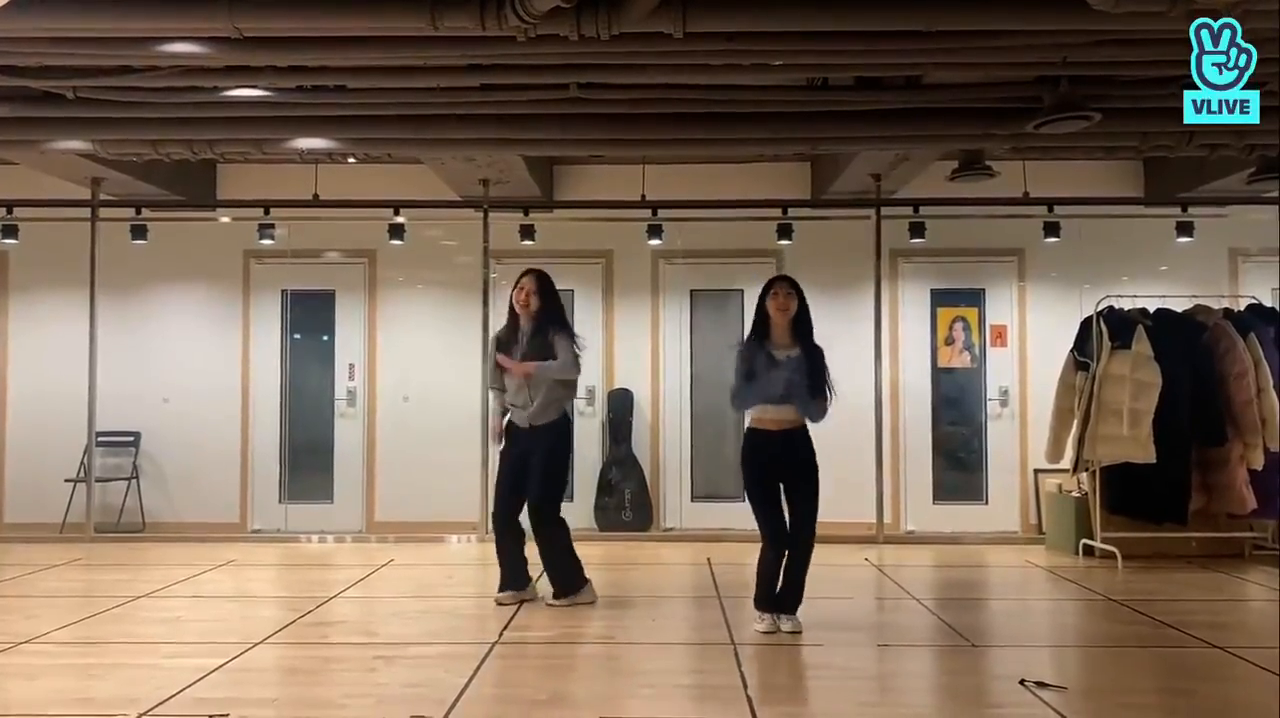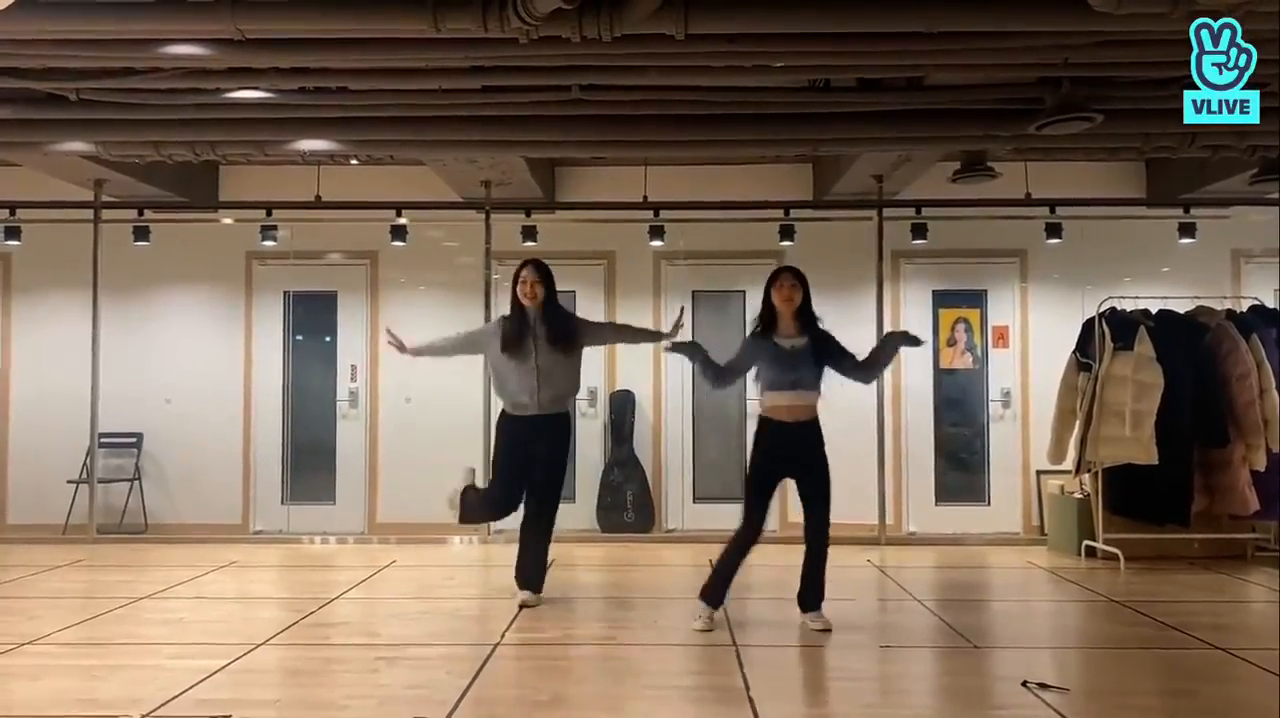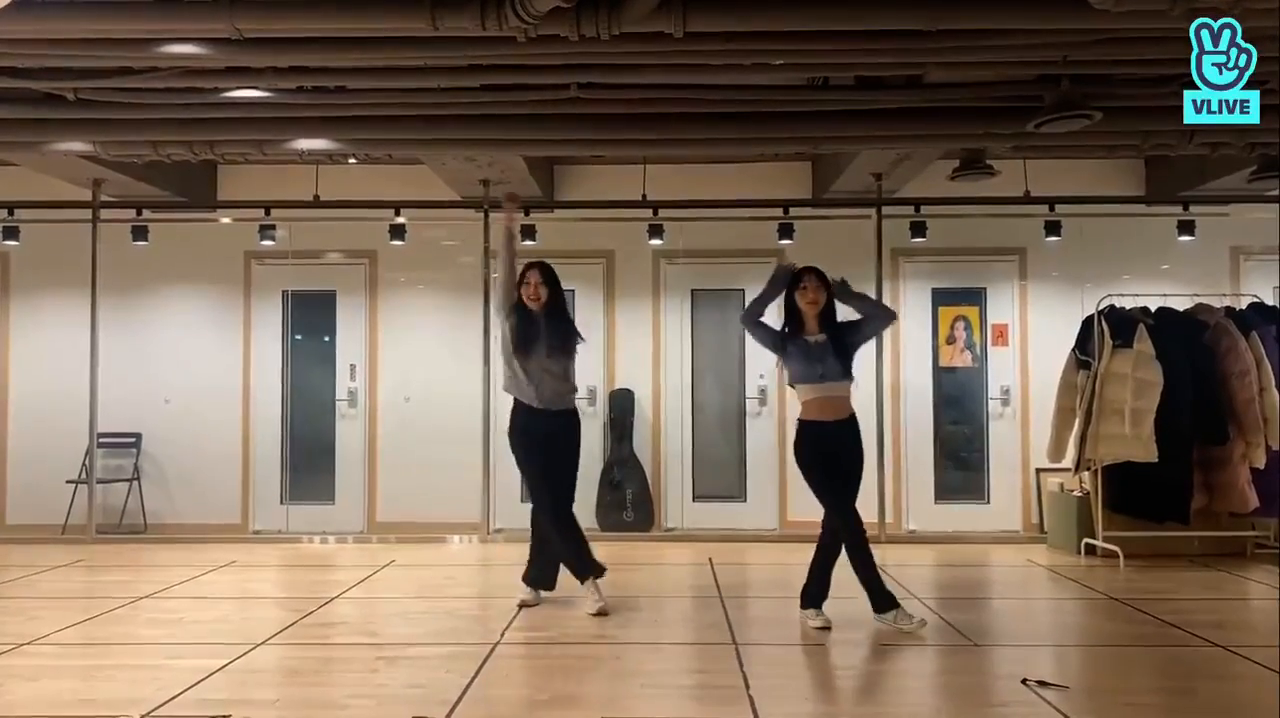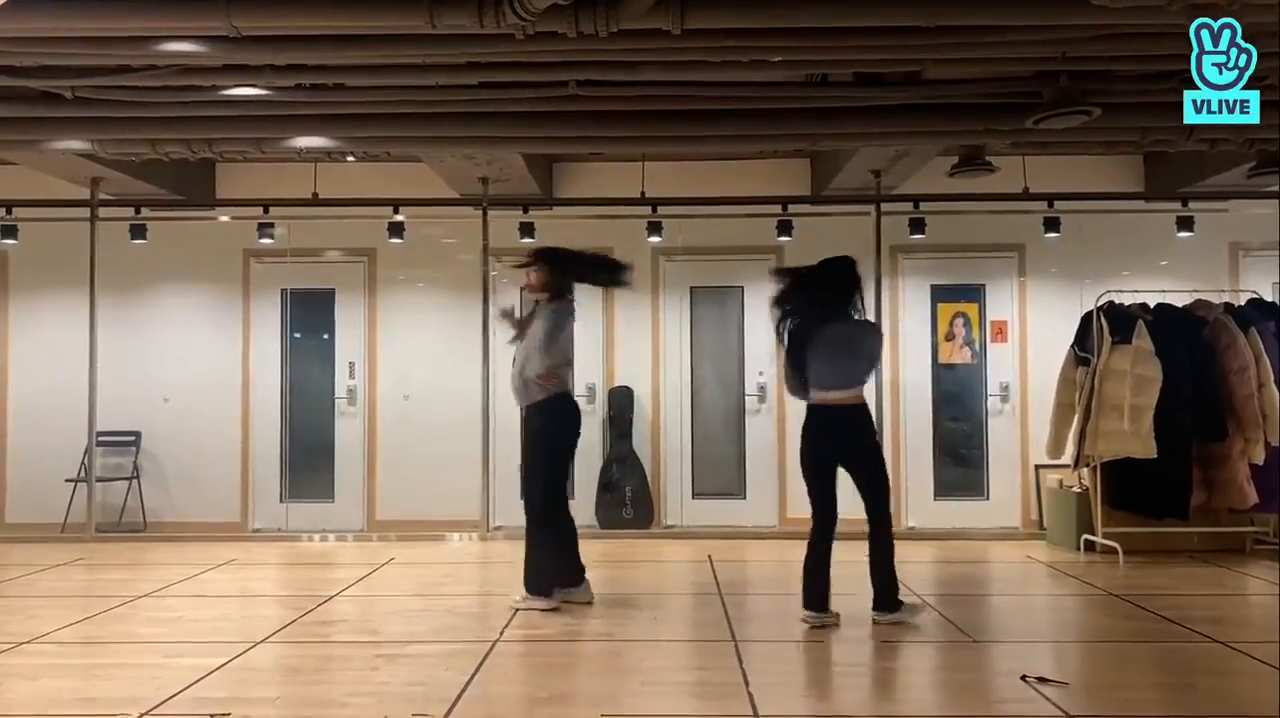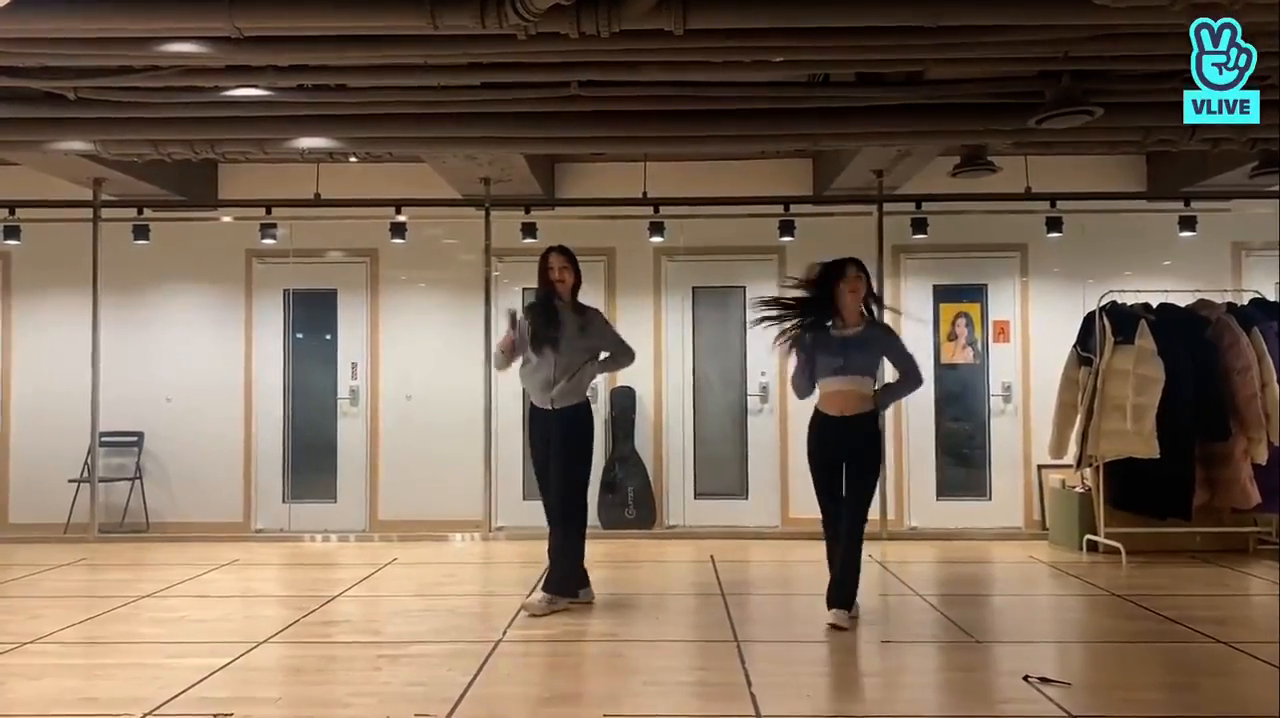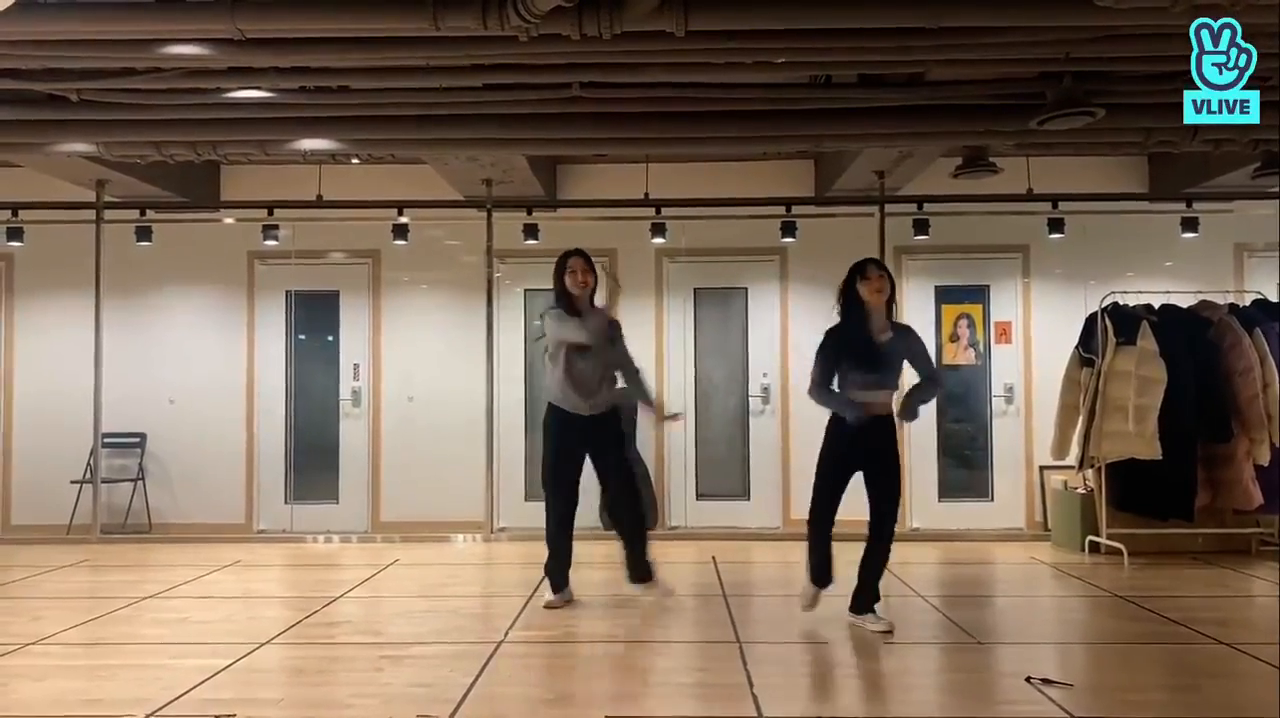
dt=0.5s
person 1, frame 1
left shoulder: (811, 353)
right shoulder: (751, 351)
left elbow: (817, 411)
right elbow: (738, 401)
left wrist: (803, 397)
right wrist: (775, 382)
left hip: (798, 447)
right hip: (759, 447)
left knee: (804, 536)
right knee: (776, 536)
left ankle: (787, 607)
right ankle: (765, 607)
person 1, frame 2
left shoulder: (820, 341)
right shoulder: (758, 343)
left elbow: (864, 373)
right elbow: (719, 378)
left wrist: (889, 345)
right wrist: (696, 353)
left hip: (809, 439)
right hip: (770, 438)
left knee: (818, 527)
right knee: (752, 528)
left ankle: (811, 605)
right ankle: (710, 601)
person 1, frame 3
left shoulder: (845, 335)
right shoulder: (786, 342)
left elbow: (886, 315)
right elbow: (748, 319)
left wrist: (849, 294)
right wrist: (775, 285)
left hip: (847, 435)
right hip: (811, 438)
left knee: (836, 522)
right knee: (849, 521)
left ankle: (811, 602)
right ankle: (885, 605)
person 1, frame 4
left shoulder: (806, 331)
right shoulder: (866, 332)
left elbow: (797, 386)
left hip: (821, 428)
right hip: (857, 427)
left knee: (823, 520)
right knee: (879, 517)
left ankle: (816, 604)
right ankle: (887, 603)
person 1, frame 5
left shoulder: (879, 333)
right shoulder: (815, 334)
left elbow: (913, 377)
right elbow: (802, 390)
left wrist: (881, 399)
right wrist: (800, 356)
left hip: (864, 430)
right hip: (823, 429)
left knee: (852, 520)
right knee: (832, 520)
left ankle: (841, 602)
right ankle: (843, 595)
person 1, frame 6
left shoulder: (905, 338)
right shoulder: (839, 337)
left elbow: (929, 379)
right elbow: (816, 389)
left wrist: (914, 402)
right wrist: (849, 407)
left hip: (883, 437)
right hip: (844, 432)
left knee: (884, 524)
right knee: (820, 518)
left ankle: (863, 606)
right ankle: (818, 579)
person 2, frame 1
left shoulder: (555, 336)
right shoulder: (503, 339)
left elbow: (571, 368)
right elbow: (497, 388)
left wrist: (525, 367)
right wrist: (498, 417)
left hip: (551, 431)
right hip: (518, 432)
left knee: (542, 508)
right knee: (503, 510)
left ankle: (574, 586)
right ankle: (517, 583)
person 2, frame 2
left shoulder: (567, 327)
right shoulder: (500, 330)
left elbow: (612, 333)
right elbow: (459, 343)
left wrist: (661, 335)
right wrist: (411, 350)
left hip: (555, 424)
right hip: (515, 422)
left knee: (542, 506)
right knee: (503, 499)
left ankle: (530, 583)
right ankle: (468, 496)
person 2, frame 3
left shoulder: (562, 331)
right shoulder: (512, 321)
right elbow: (506, 272)
right wrist: (509, 226)
left hip: (564, 421)
right hip: (527, 422)
left knee: (552, 505)
right knee: (550, 503)
left ankle: (535, 582)
right ankle: (589, 579)
person 2, frame 4
left shoulder: (551, 312)
right shoulder: (547, 310)
left elbow: (539, 353)
right elbow: (527, 333)
left wrist: (532, 376)
right wrist: (516, 322)
left hip: (549, 413)
right hip: (554, 411)
left knee: (539, 501)
right knee: (551, 500)
left ankle: (541, 588)
right ankle: (572, 583)
person 2, frame 5
left shoulder: (590, 319)
right shoulder: (531, 317)
left elbow: (625, 355)
right elbow: (501, 364)
left wrist: (590, 370)
right wrist: (508, 342)
left hip: (574, 416)
right hip: (539, 416)
left knee: (567, 502)
right knee: (555, 502)
left ankle: (559, 588)
right ankle: (575, 584)
person 2, frame 6
left shoulder: (607, 322)
right shoulder: (555, 318)
left elbow: (627, 369)
right elbow: (585, 333)
left wrist: (652, 405)
right wrist: (608, 309)
left hip: (605, 420)
right hip: (564, 419)
left knee: (624, 500)
right knee: (560, 505)
left ankle: (642, 574)
right ankle: (558, 584)
